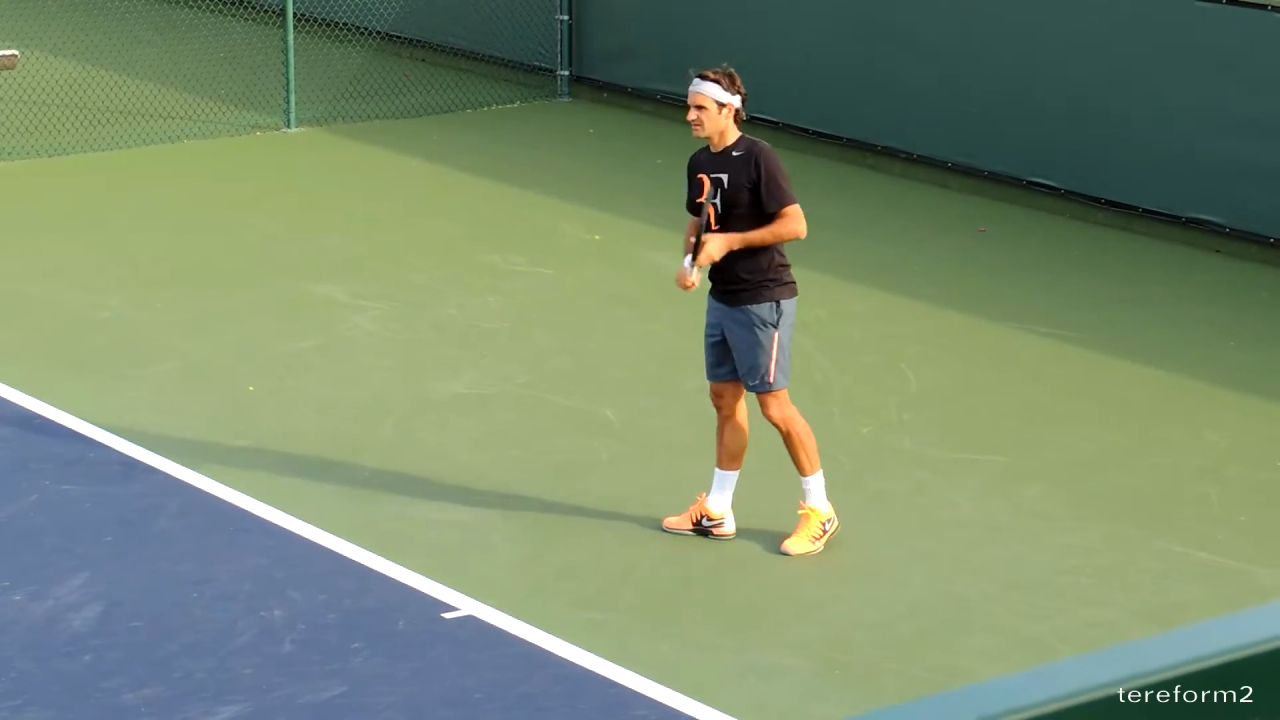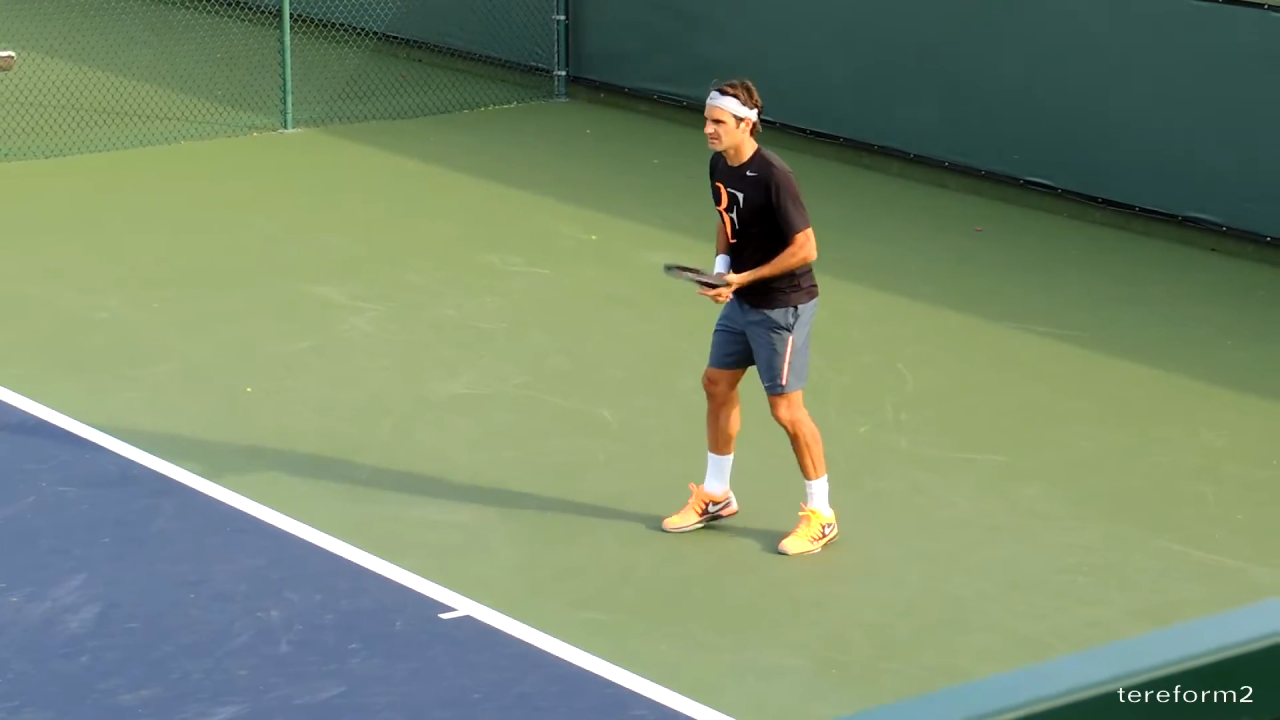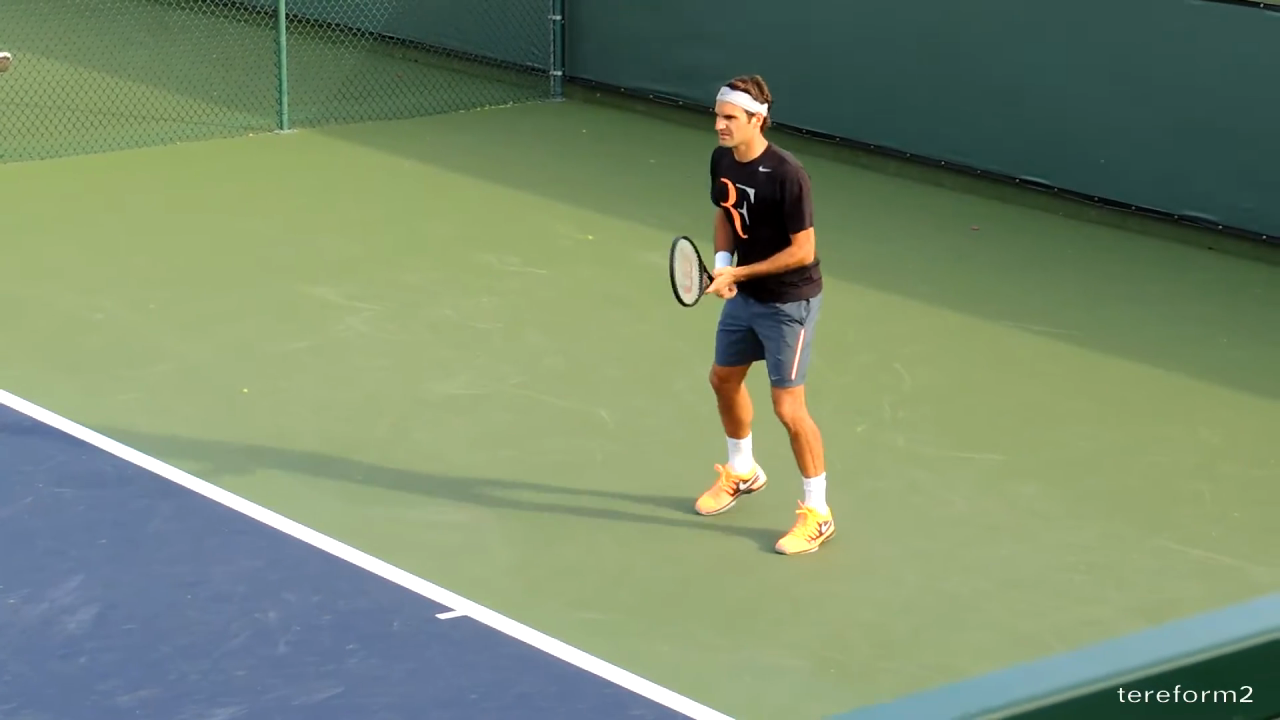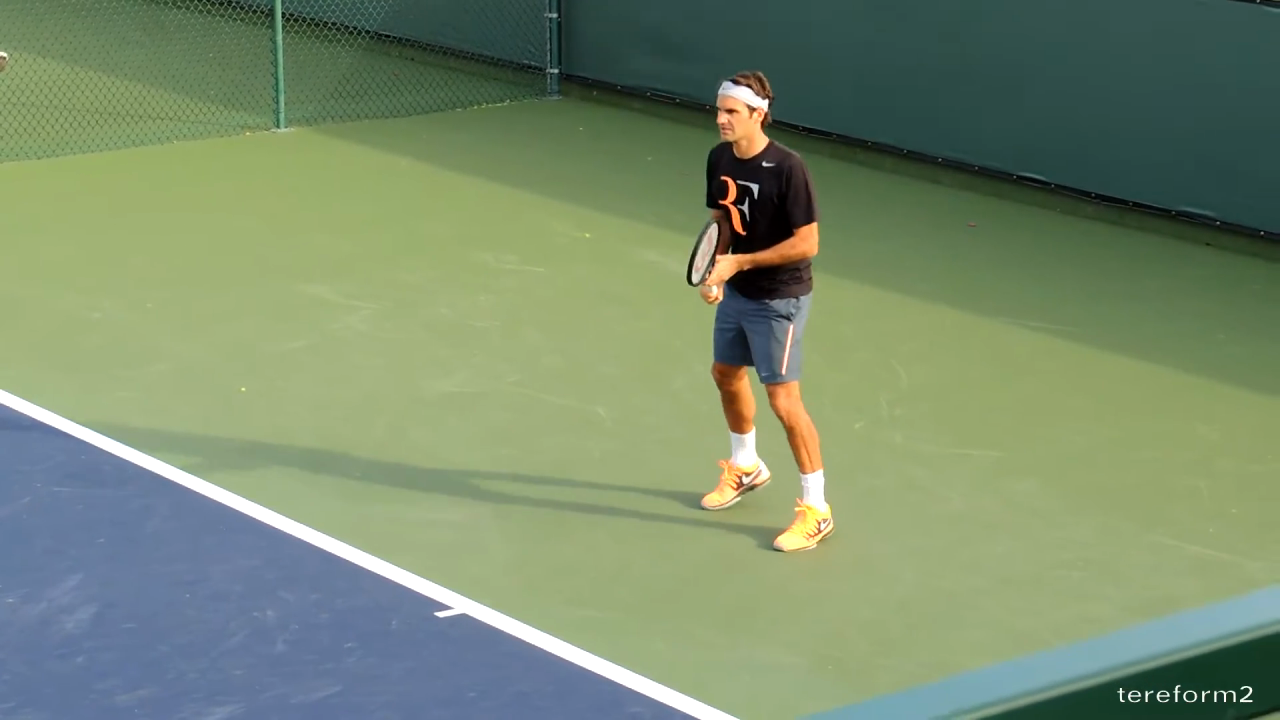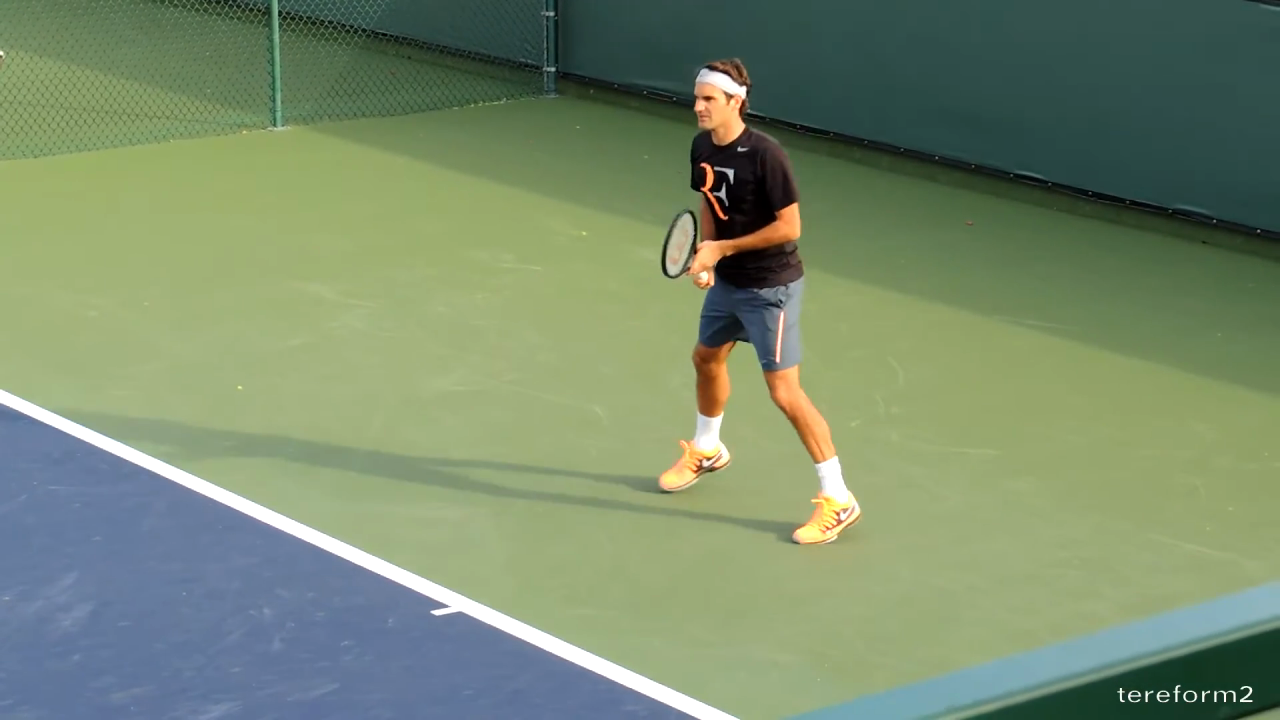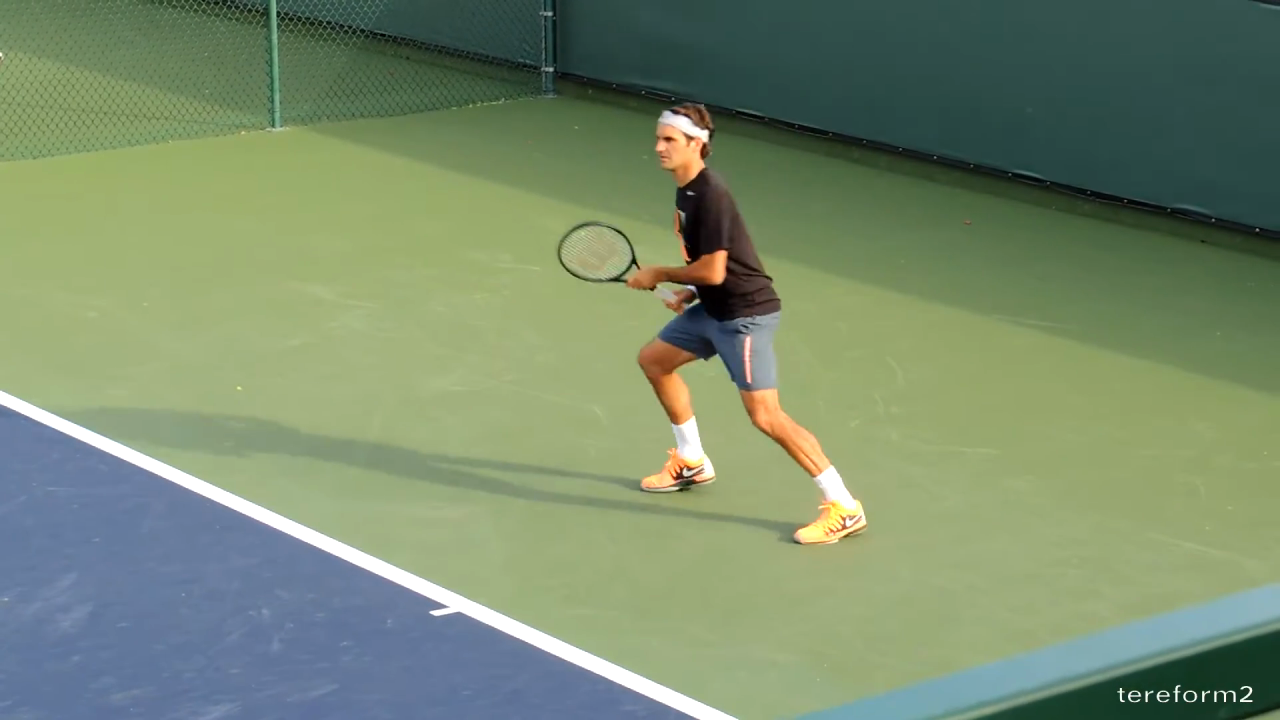
dt=0.2s
person 1, frame 1
left shoulder: (759, 157)
right shoulder: (698, 162)
left elbow: (796, 226)
left wrist: (729, 241)
right wrist: (689, 262)
left hip: (764, 302)
right hip: (722, 300)
left knee: (775, 408)
right knee: (725, 401)
left ankle: (819, 509)
right ankle: (716, 510)
person 1, frame 2
left shoulder: (774, 175)
right shoulder: (719, 165)
left elbow: (805, 249)
left wrist: (744, 278)
right wrist: (721, 265)
left hip: (783, 305)
right hip: (743, 301)
left knee: (786, 409)
right knee: (717, 386)
left ankle: (820, 514)
right ankle: (715, 495)
person 1, frame 3
left shoulder: (787, 173)
right shoulder: (721, 160)
left elbow: (804, 250)
left wrist: (737, 273)
right wrist: (721, 262)
left hip: (790, 300)
right hip: (745, 295)
left knee: (788, 407)
right knee: (723, 380)
left ankle: (818, 513)
right ankle: (742, 472)
person 1, frame 4
left shoulder: (789, 168)
right shoulder: (718, 157)
left elbow: (808, 244)
left wrist: (739, 262)
right wrist: (716, 270)
left hip: (781, 298)
right hip: (738, 292)
left knee: (784, 402)
right knee: (726, 376)
left ankle: (816, 509)
right ankle: (746, 467)
person 1, frame 5
left shoulder: (766, 154)
right shoulder: (702, 146)
left elbow: (790, 227)
left wrist: (722, 248)
right wrist: (705, 257)
left hip: (772, 285)
right hip: (728, 281)
left knee: (785, 393)
right knee: (706, 359)
left ankle: (837, 500)
right ankle: (706, 450)
person 1, frame 6
left shoulder: (709, 195)
right shoulder: (688, 189)
left elbow: (712, 271)
left wrist: (656, 275)
right wrist: (689, 292)
left hip: (747, 314)
right hip: (713, 309)
left knee: (766, 416)
right knee: (653, 359)
left ankle: (843, 506)
right ankle: (691, 461)
